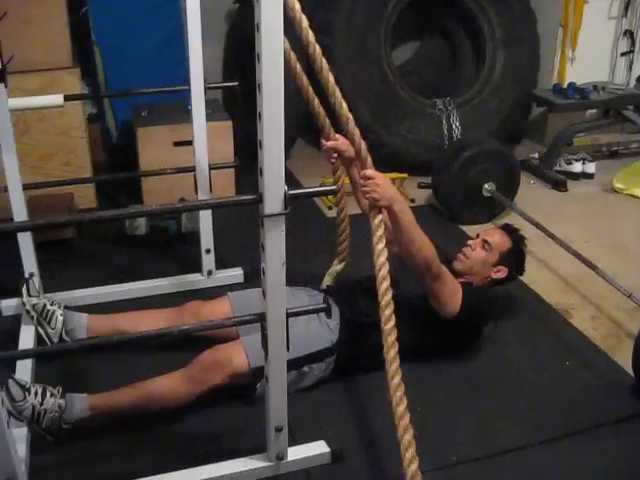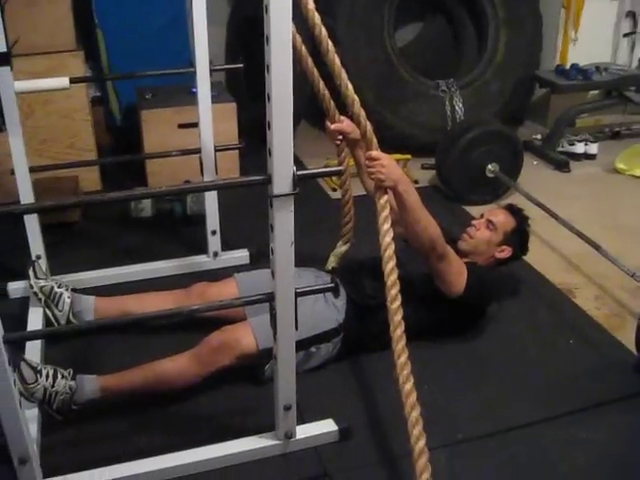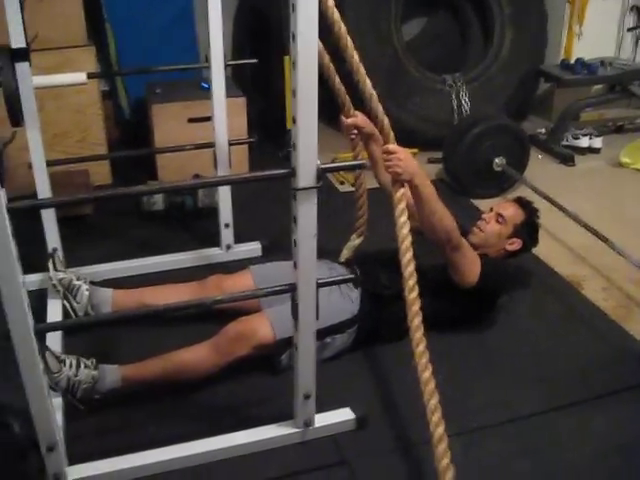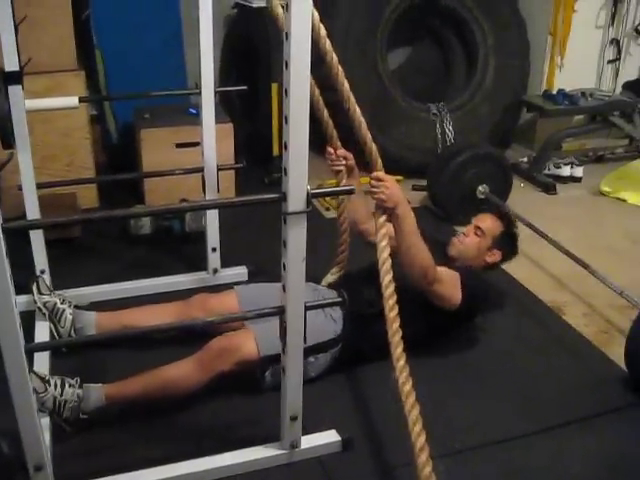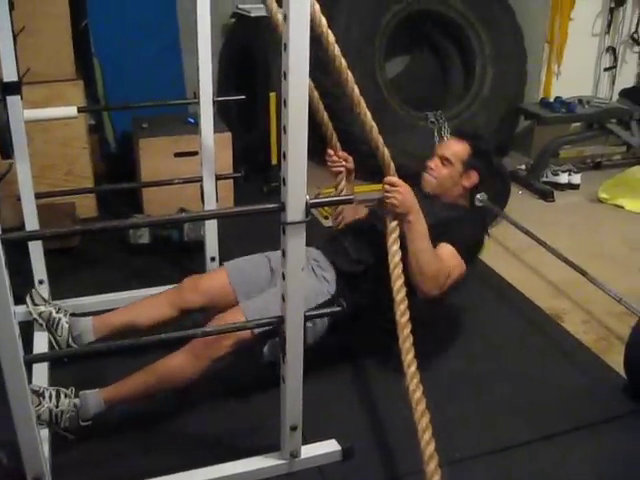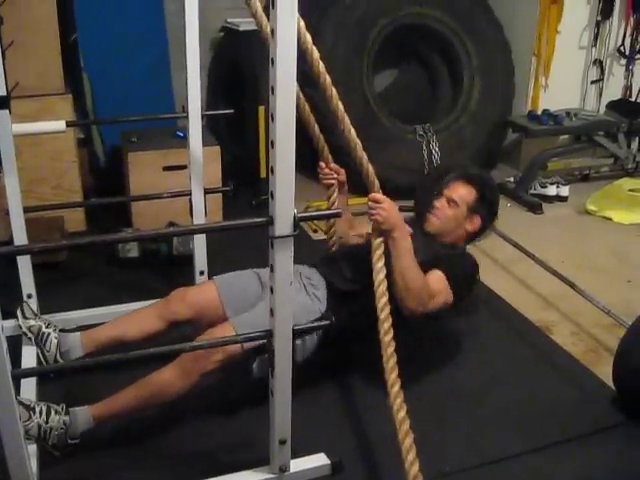
dt=0.5s
person 1, frame 1
left shoulder: (468, 308)
right shoulder: (445, 275)
left elbow: (427, 270)
right elbow: (388, 233)
left wrist: (396, 203)
right wrist: (353, 165)
left hip: (338, 338)
right hip: (324, 301)
left knee: (212, 367)
right knee: (195, 312)
left ankle: (66, 409)
right ankle: (70, 326)
person 1, frame 2
left shoulder: (473, 289)
right shoulder: (446, 256)
left elbow: (433, 249)
right elbow: (393, 212)
left wrist: (402, 183)
right wrist: (357, 146)
left hip: (344, 318)
right hip: (329, 281)
left knee: (221, 347)
right knee: (201, 294)
left ankle: (75, 389)
right ankle: (77, 307)
person 1, frame 3
left shoulder: (484, 278)
right shoulder: (458, 249)
left elbow: (449, 240)
right elbow: (400, 197)
left wrist: (418, 177)
right wrist: (372, 139)
left hip: (358, 309)
right hip: (343, 273)
left knee: (238, 337)
right knee: (217, 286)
left ankle: (100, 379)
right ankle: (97, 301)
person 1, frame 4
left shoulder: (469, 287)
right shoulder: (440, 250)
left elbow: (423, 279)
right elbow: (367, 227)
left wrist: (402, 208)
right wrist: (351, 177)
left hip: (342, 327)
right hip: (323, 294)
left knee: (222, 352)
right knee: (201, 306)
left ankle: (83, 399)
right ankle: (80, 323)
person 1, frame 5
left shoulder: (463, 225)
right shoulder: (417, 185)
left elbow: (428, 283)
left wrist: (412, 215)
right wrist: (347, 179)
left hip: (334, 288)
right hip: (312, 258)
left knee: (215, 338)
right knee: (191, 289)
left ankle: (85, 407)
right ankle: (79, 331)
person 1, frame 6
left shoulder: (458, 267)
right shoulder: (421, 224)
left elbow: (415, 301)
right elbow: (349, 240)
left wrist: (396, 232)
right wrist: (341, 193)
left hip: (325, 307)
right hip: (304, 276)
left knee: (205, 353)
right knee: (180, 301)
left ankle: (72, 424)
right ankle: (67, 346)
